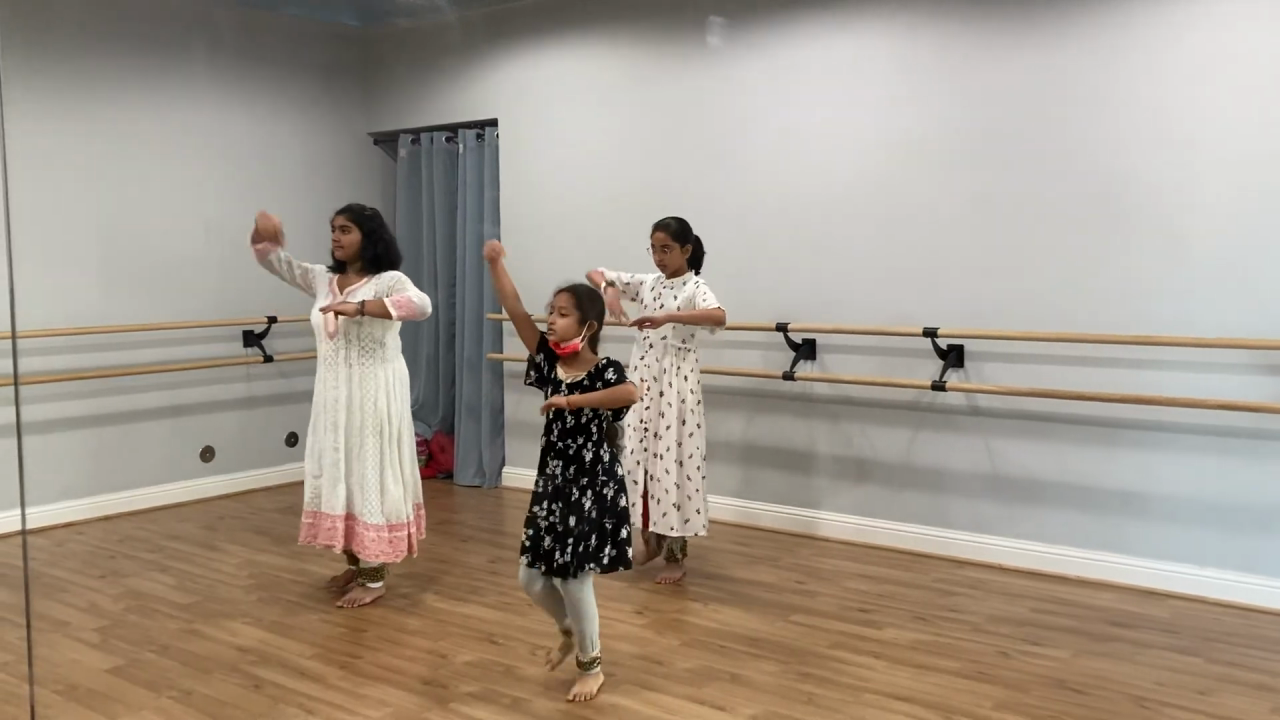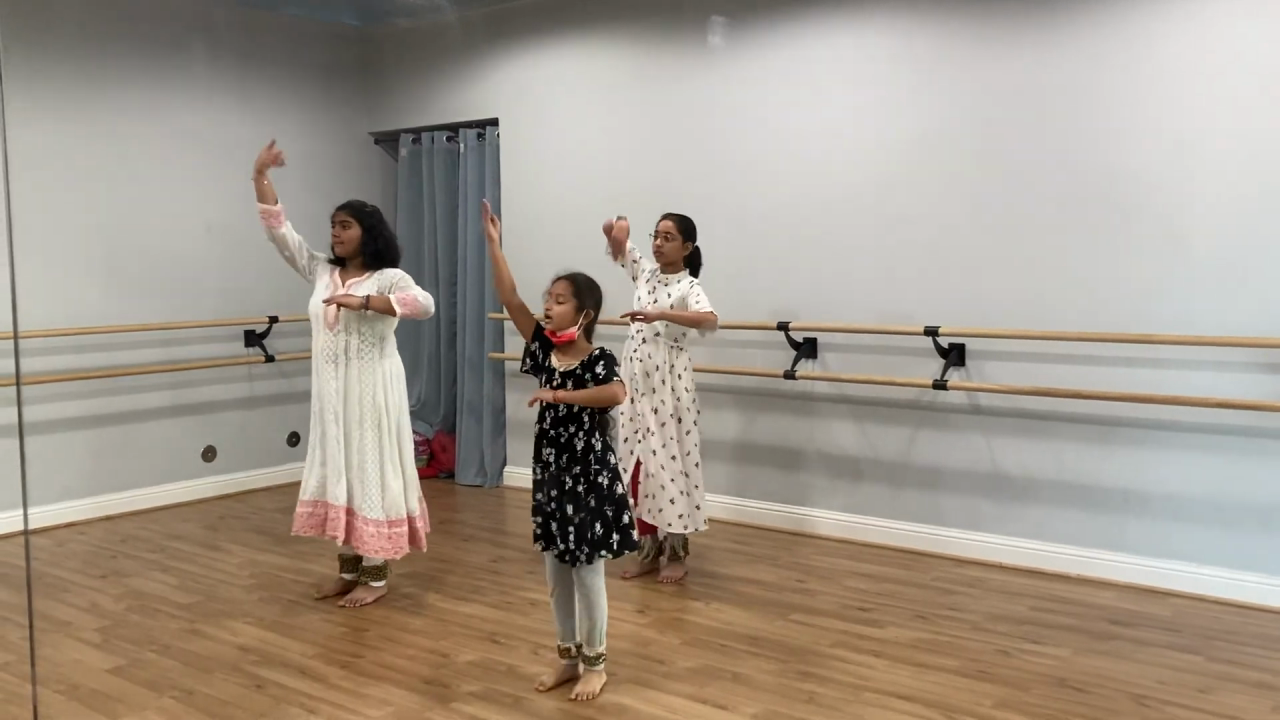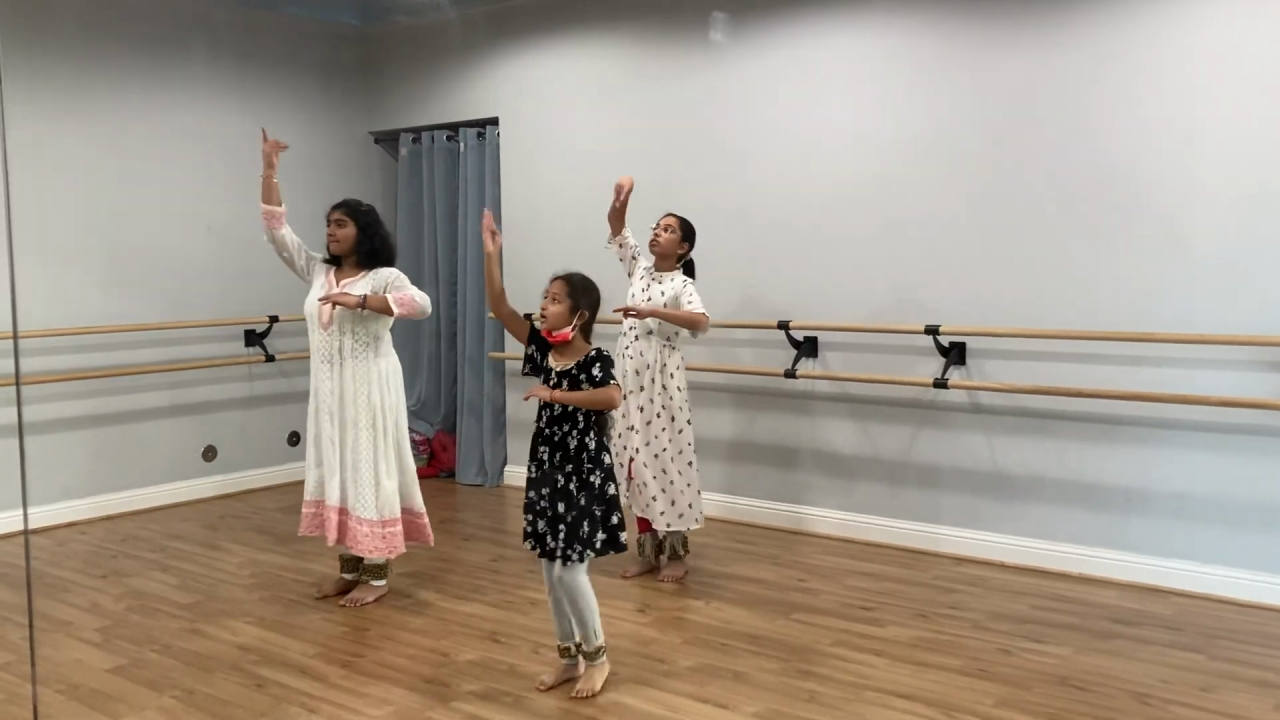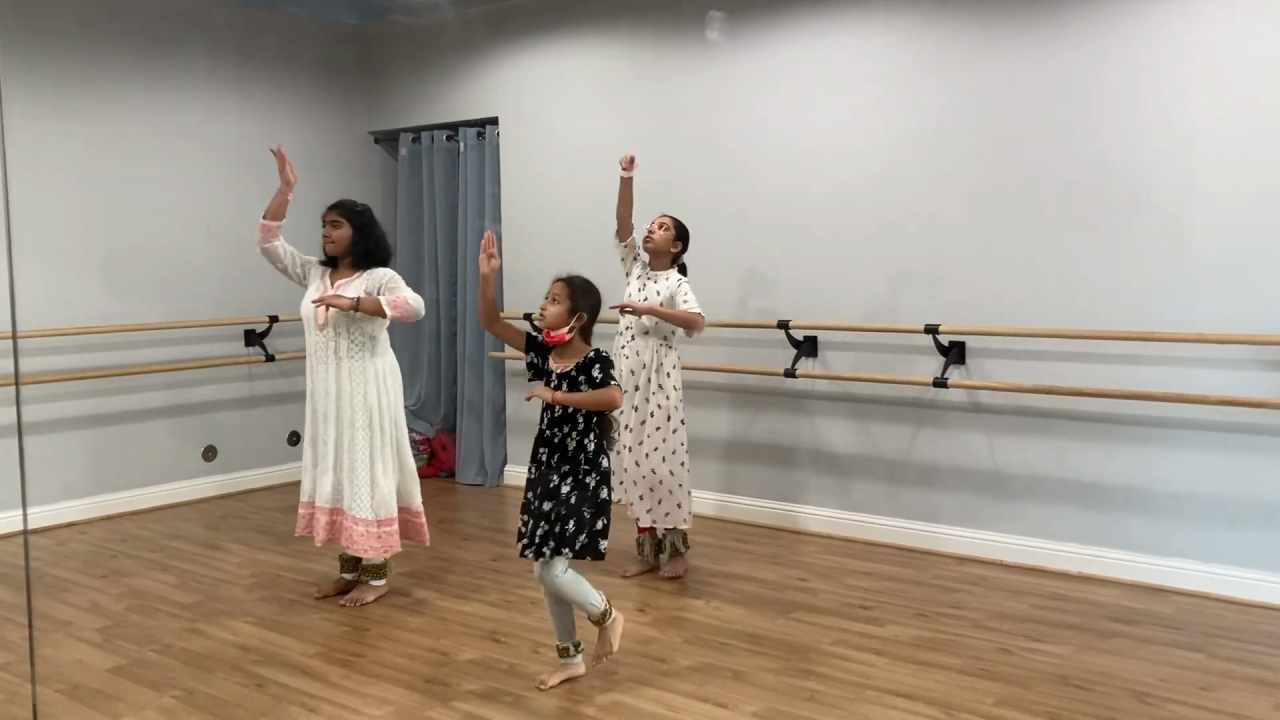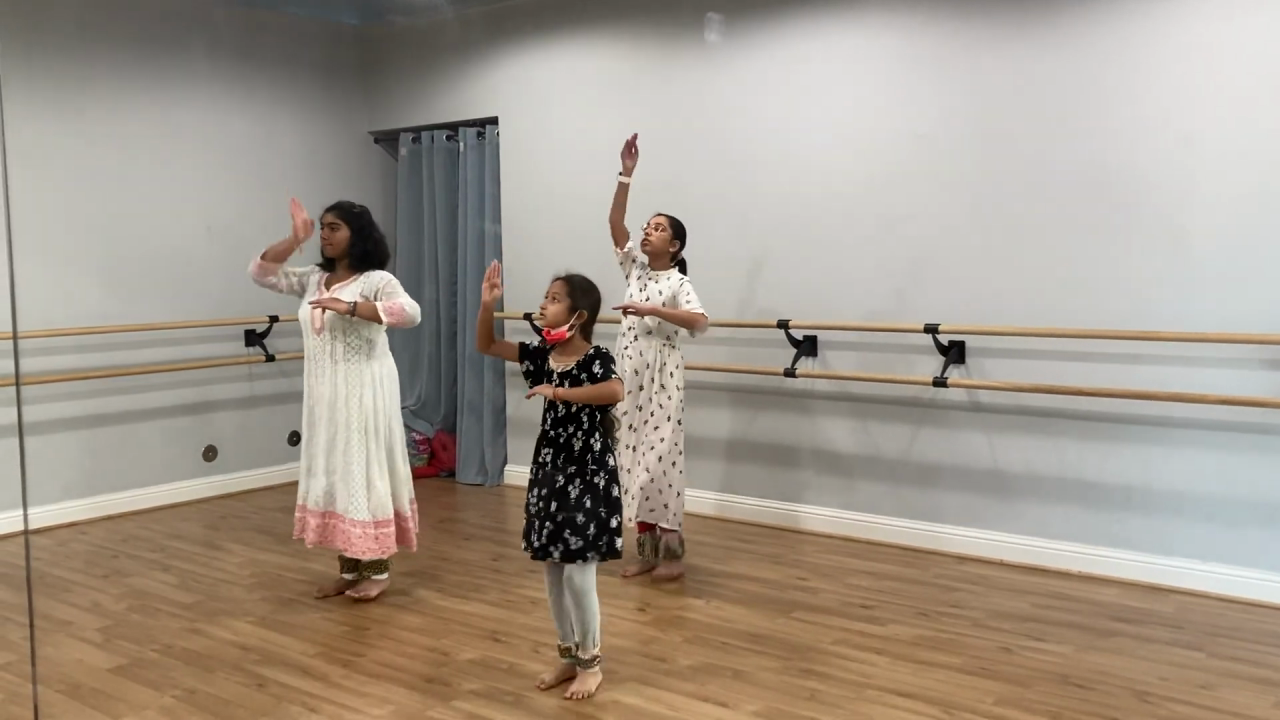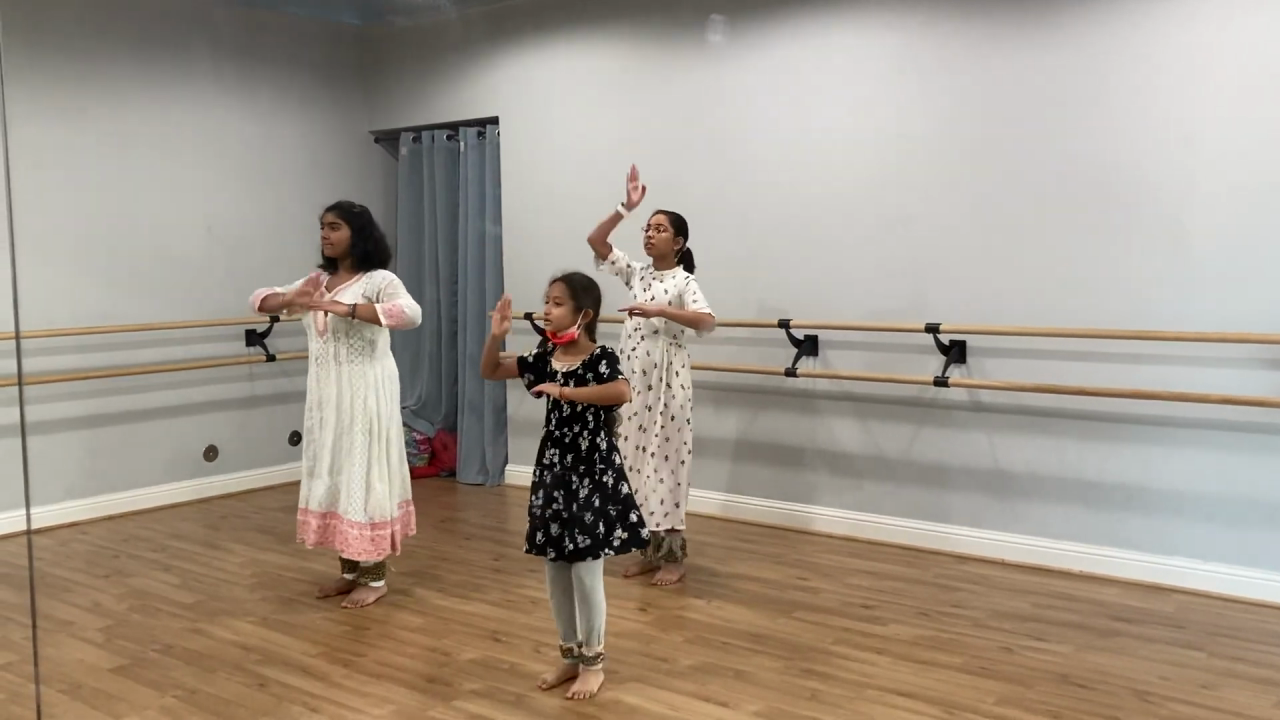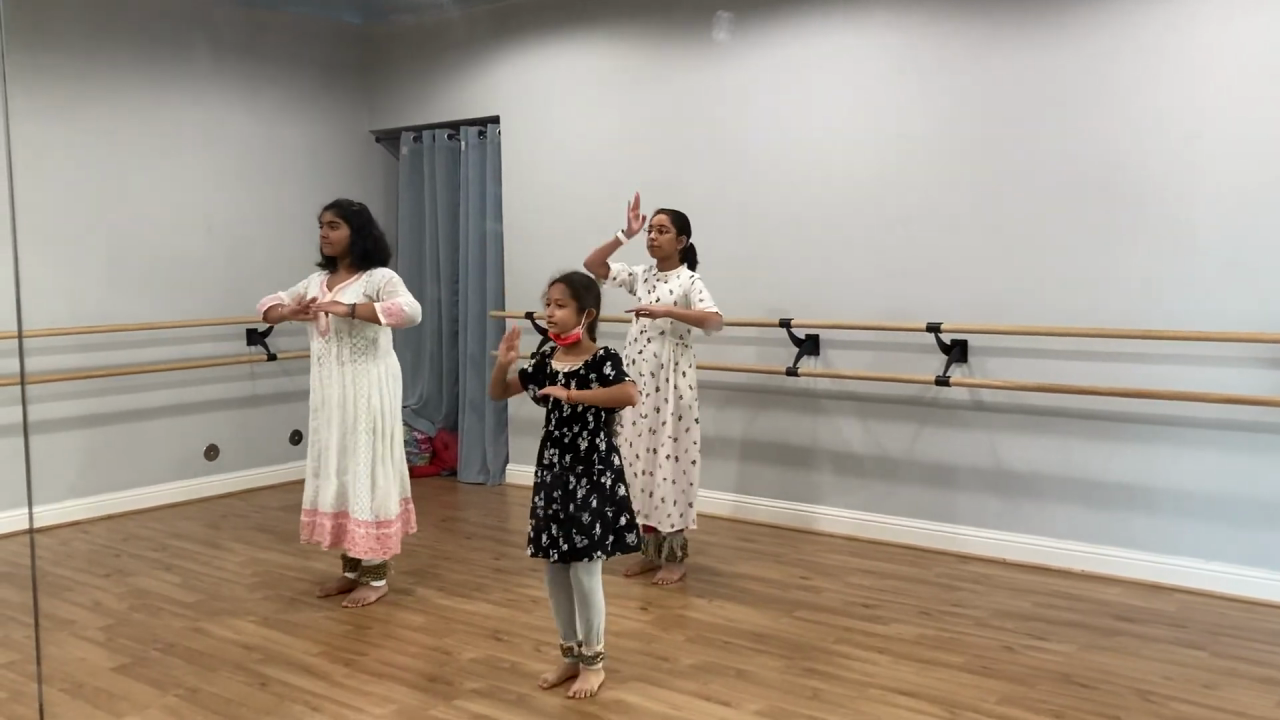
dt=0.2s
person 1, frame 1
left shoulder: (605, 370)
right shoulder: (548, 360)
left elbow: (630, 394)
right elbow: (517, 314)
left wrist: (571, 402)
right wrist: (496, 266)
left hip: (593, 488)
right hip: (553, 484)
left knee: (575, 581)
right knee: (532, 579)
left ankle: (591, 667)
right ankle: (568, 629)
person 1, frame 2
left shoulder: (599, 360)
right shoulder: (542, 347)
left elbow: (617, 394)
right elbow: (510, 300)
left wrist: (558, 396)
right wrist: (494, 244)
left hip: (589, 475)
right hip: (550, 474)
left knee: (587, 573)
right knee: (557, 572)
left ankle: (595, 664)
right ankle: (569, 658)
person 1, frame 3
left shoulder: (595, 360)
right shoulder: (539, 347)
left elbow: (613, 398)
right elbow: (499, 307)
left wrist: (555, 394)
right wrist: (491, 254)
left hip: (583, 474)
right hip: (546, 472)
left knee: (569, 571)
right knee: (551, 571)
left ankle: (596, 657)
right ankle: (569, 657)
person 1, frame 4
left shoulder: (596, 361)
right shoulder: (541, 351)
left elbow: (614, 398)
right elbow: (491, 323)
left wrist: (555, 394)
right wrist: (487, 275)
left hip: (582, 474)
right hip: (546, 470)
left knee: (549, 568)
right knee: (546, 569)
left ankle: (606, 614)
right ankle: (569, 656)
person 1, frame 5
left shoulder: (596, 358)
right shoulder: (540, 355)
left elbow: (615, 391)
right elbow: (486, 345)
left wrist: (559, 391)
right wrist: (488, 303)
left hip: (587, 473)
right hip: (549, 469)
left knee: (577, 573)
right knee: (554, 572)
left ankle: (590, 663)
right ankle: (569, 656)
person 1, frame 6
left shoulder: (601, 357)
right shoulder: (543, 357)
left elbow: (622, 392)
right elbow: (489, 372)
left wrist: (564, 391)
right wrist: (496, 335)
left hip: (593, 472)
right hip: (553, 469)
left knee: (585, 571)
right knee: (556, 570)
left ankle: (593, 663)
right ankle: (570, 657)
person 1, frame 7
left shoulder: (603, 359)
right shoulder: (545, 361)
left elbow: (630, 395)
right elbow: (497, 393)
left wrist: (569, 394)
right wrist: (503, 360)
left hip: (592, 473)
right hip: (553, 470)
left knee: (584, 571)
right knee: (555, 569)
left ankle: (593, 662)
right ankle: (571, 655)
person 2, frame 1
left shoulder: (389, 281)
right shoulder: (321, 279)
left elbow: (421, 305)
right elbow: (271, 259)
left wrist: (360, 307)
right wrist: (264, 231)
left hip: (375, 395)
right hip: (334, 396)
left knee: (372, 475)
right knee: (335, 474)
left ankle: (373, 577)
right ankle: (355, 564)
person 2, frame 2
left shoulder: (389, 278)
right shoulder: (320, 270)
left elbow: (424, 304)
right elbow: (279, 230)
left wrist: (363, 302)
right wrist: (261, 176)
left hip: (372, 392)
right hip: (331, 394)
left knee: (372, 474)
right knee: (336, 474)
left ankle: (376, 577)
right ankle: (349, 568)
person 2, frame 3
left shoulder: (385, 277)
right shoulder: (316, 272)
left elbow: (421, 305)
right elbow: (276, 230)
left wrist: (359, 301)
right wrist: (269, 168)
left hip: (369, 391)
right hip: (328, 392)
left knee: (369, 474)
right knee: (334, 475)
left ankle: (376, 576)
right ankle: (349, 570)
person 2, frame 4
left shoulder: (380, 278)
right shoulder: (313, 274)
left elbow: (414, 306)
right elbow: (269, 241)
left wrist: (353, 303)
right wrist: (285, 188)
left hip: (366, 390)
right hip: (326, 391)
left knee: (367, 474)
right knee: (332, 474)
left ankle: (376, 575)
right ankle: (349, 569)
person 2, frame 5
left shoulder: (377, 280)
right shoulder: (313, 279)
left elbow: (410, 312)
right elbow: (262, 272)
left wrist: (348, 307)
right wrist: (295, 240)
left hip: (364, 391)
right hip: (324, 394)
left knee: (362, 474)
right knee: (330, 473)
left ankle: (377, 570)
right ankle: (348, 569)
person 2, frame 6
left shoulder: (380, 280)
right shoulder: (317, 283)
left elbow: (411, 314)
right elbow: (260, 301)
left wrist: (350, 309)
right wrist: (292, 300)
left hip: (366, 392)
right hip: (326, 394)
left knee: (363, 475)
right knee: (332, 474)
left ankle: (375, 576)
right ankle: (350, 569)
person 2, frame 7
left shoulder: (380, 278)
right shoulder: (316, 282)
left elbow: (410, 311)
right elbow: (267, 306)
left wrist: (349, 309)
right wrist: (291, 312)
left hip: (369, 391)
right hip: (329, 393)
left knee: (367, 473)
right knee: (334, 472)
left ankle: (376, 576)
right ankle: (351, 569)
person 3, frame 1
left shoulder: (695, 288)
right shoulder: (646, 283)
left elbow: (718, 317)
right elbow: (595, 274)
left wrist: (668, 317)
right wrist: (609, 290)
left hip: (676, 383)
right hip: (643, 381)
left knee: (673, 462)
right knee: (639, 459)
left ankle: (675, 555)
right ankle: (650, 535)
person 3, frame 2
left shoulder: (688, 286)
right shoulder: (643, 271)
left elbow: (709, 320)
right elbow: (615, 239)
left wrist: (660, 314)
right wrist: (618, 230)
left hip: (668, 382)
right hip: (634, 381)
left knee: (667, 461)
right knee: (637, 463)
left ankle: (676, 554)
right ankle: (648, 550)
person 3, frame 3
left shoulder: (682, 285)
right shoulder: (638, 267)
left elbow: (701, 322)
right elbow: (616, 226)
left wrist: (653, 312)
right wrist: (621, 196)
left hip: (662, 380)
right hip: (630, 379)
left knee: (664, 460)
right knee: (636, 464)
left ankle: (676, 553)
right ankle: (648, 550)
person 3, frame 4
left shoulder: (677, 283)
right shoulder: (634, 268)
left elbow: (697, 322)
right elbow: (623, 223)
left wrist: (649, 310)
right wrist: (626, 176)
left hip: (658, 378)
right hip: (627, 378)
left knee: (660, 460)
right knee: (633, 461)
left ankle: (675, 549)
right ankle: (648, 550)
person 3, frame 5
left shoulder: (678, 283)
right shoulder: (634, 271)
left elbow: (700, 323)
right elbow: (615, 224)
left wrist: (652, 310)
right wrist: (626, 175)
left hip: (661, 380)
right hip: (629, 380)
left knee: (658, 462)
right knee: (634, 463)
left ankle: (672, 551)
right ankle: (647, 550)
person 3, frame 6
left shoulder: (684, 281)
right shoulder: (635, 273)
left elbow: (707, 322)
right elbow: (595, 240)
left wrist: (659, 311)
right wrist: (626, 207)
left hip: (667, 379)
right hip: (634, 379)
left knee: (663, 461)
right knee: (637, 461)
left ankle: (673, 556)
right ankle: (650, 551)
person 3, frame 7
left shoulder: (689, 281)
right shoulder: (639, 276)
left elbow: (715, 321)
right elbow: (592, 264)
left wrist: (667, 311)
right wrist: (625, 234)
left hip: (672, 380)
right hip: (638, 381)
left knee: (669, 461)
right knee: (641, 460)
left ankle: (674, 555)
right ankle: (651, 549)
